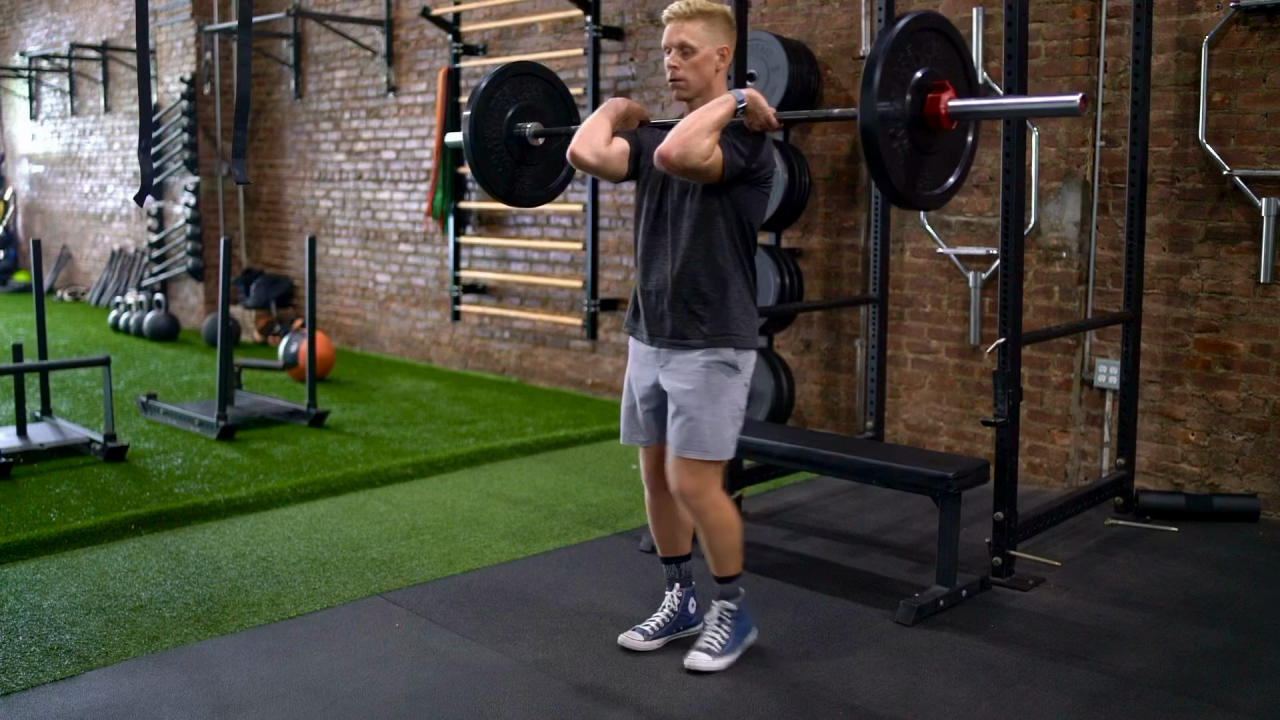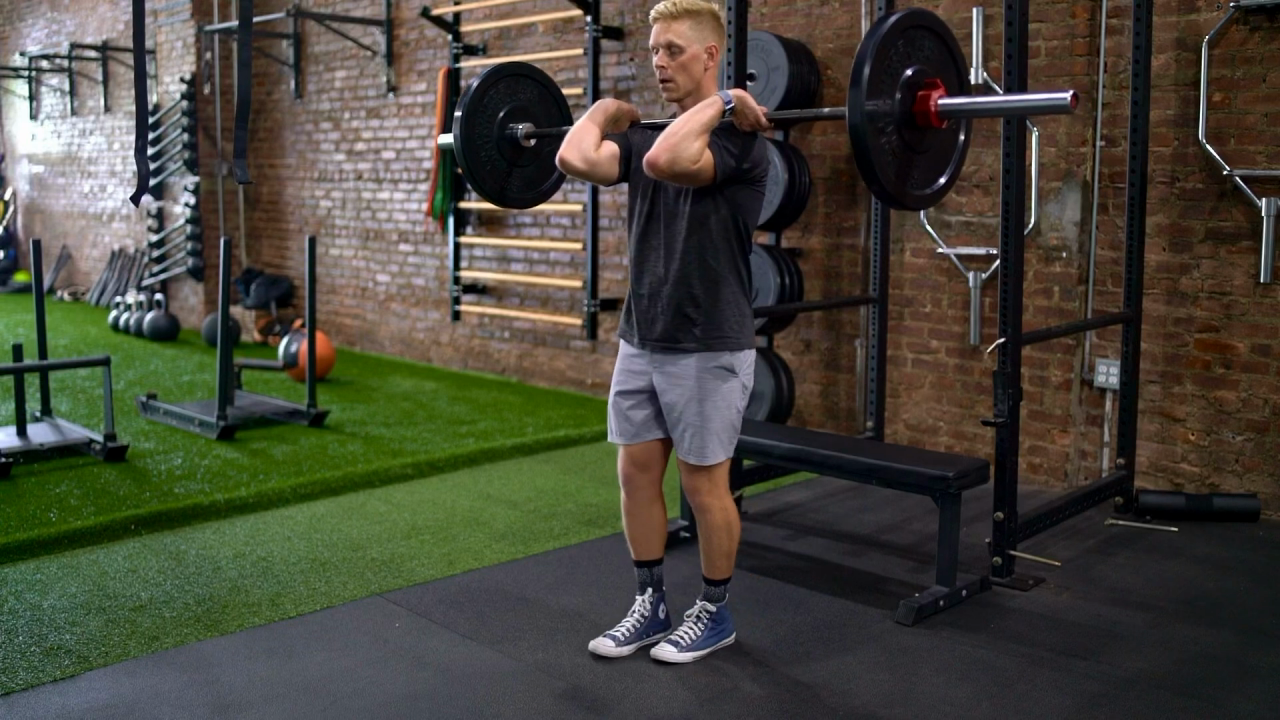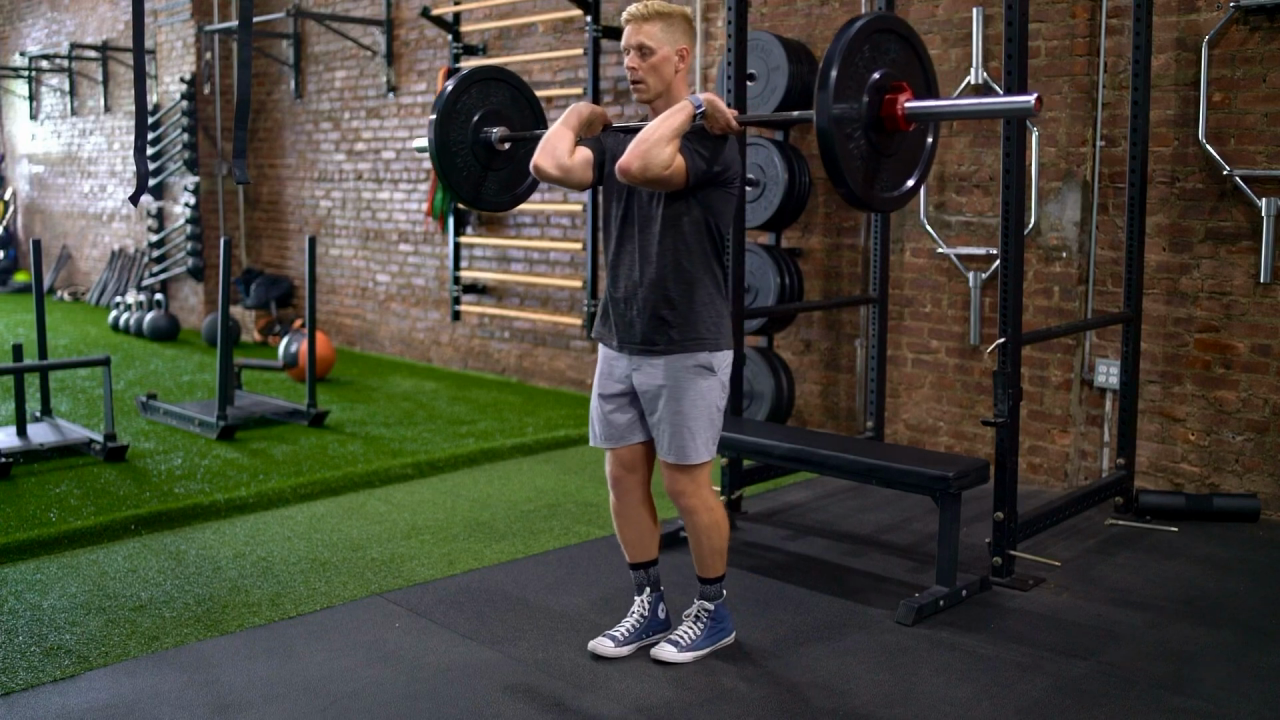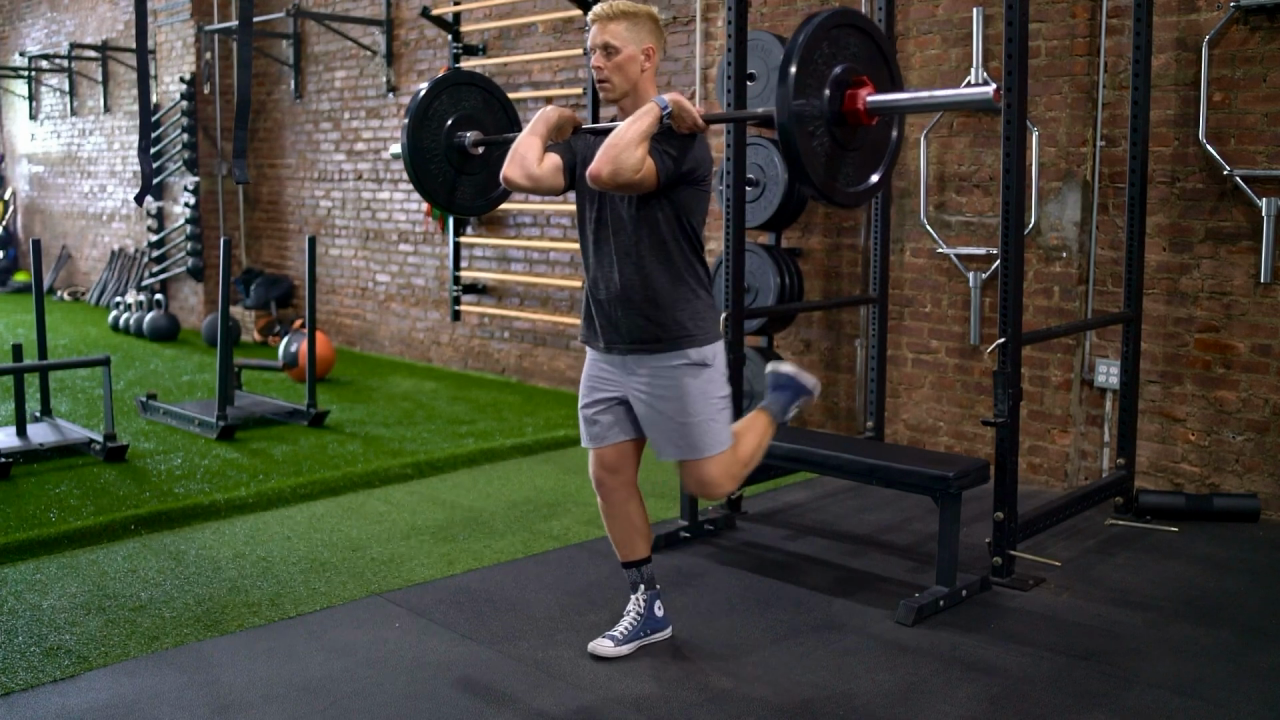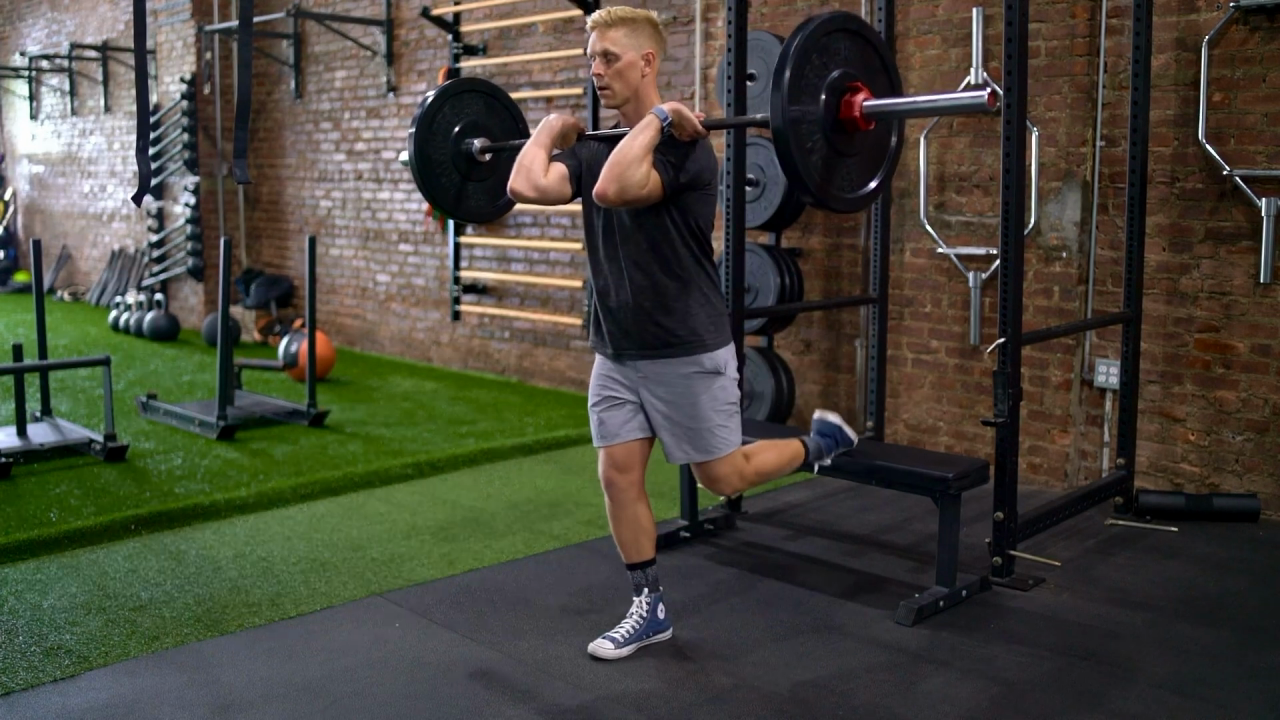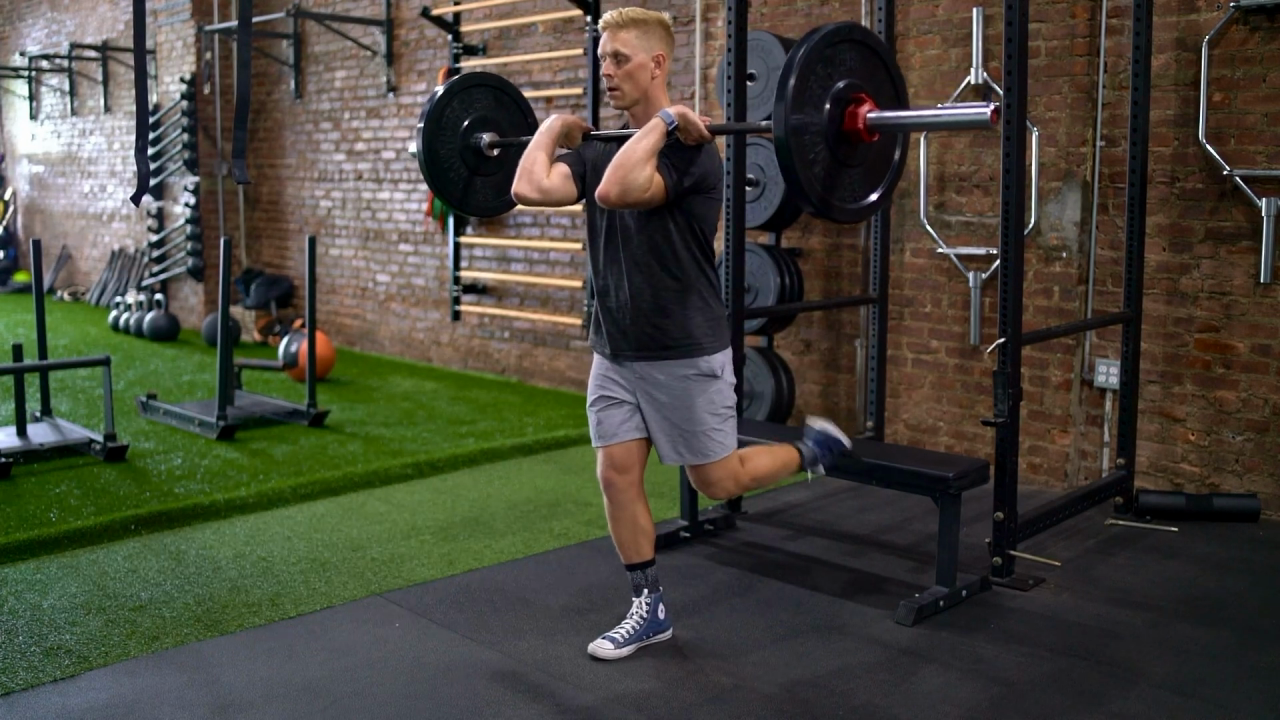
dt=0.7s
person 1, frame 1
left shoulder: (745, 140)
right shoulder: (652, 132)
left elbow: (676, 156)
right elbow: (585, 153)
left wrist: (733, 100)
right wrist: (614, 107)
left hip: (712, 342)
right hip: (649, 335)
left knee: (694, 483)
right knee: (656, 475)
left ankle: (733, 612)
right ankle: (678, 599)
person 1, frame 2
left shoulder: (737, 140)
right shoulder: (644, 133)
left elbow: (666, 161)
right elbow: (574, 158)
left wrist: (721, 103)
right wrist: (605, 111)
left hip: (708, 347)
right hip: (640, 339)
left knee: (703, 486)
right knee: (635, 475)
left ankle: (713, 613)
right ankle: (649, 605)
person 1, frame 3
left shoulder: (709, 141)
right shoulder: (619, 138)
left elbow: (637, 168)
right elbow: (549, 165)
left wrist: (690, 107)
right wrist: (580, 114)
left hip: (687, 347)
right hip: (620, 341)
left knee: (687, 484)
right knee: (624, 475)
left ankle: (711, 612)
right ankle: (649, 606)
person 1, frame 4
left shoulder: (680, 141)
right shoulder: (588, 143)
left elbow: (609, 173)
right elbow: (520, 174)
left wrist: (654, 110)
right wrist: (547, 121)
left hip: (677, 346)
right hip: (609, 347)
left knee: (712, 478)
right knee: (610, 476)
left ankle: (780, 396)
right ankle: (646, 607)
person 1, frame 5
left shoulder: (683, 147)
right shoulder: (595, 150)
left elbow: (612, 190)
right elbow: (526, 186)
left wrist: (656, 118)
right wrist: (550, 129)
left hip: (687, 350)
right hip: (618, 350)
left knee: (724, 477)
right knee: (618, 476)
left ankle: (820, 440)
right ankle: (649, 608)
person 1, frame 6
left shoulder: (690, 151)
right shoulder: (600, 149)
left elbow: (615, 192)
right elbow: (528, 188)
left wrist: (662, 120)
right wrist: (552, 128)
left hip: (685, 353)
right hip: (617, 351)
left knee: (719, 482)
right knee: (617, 476)
left ankle: (816, 447)
right ankle: (649, 609)
